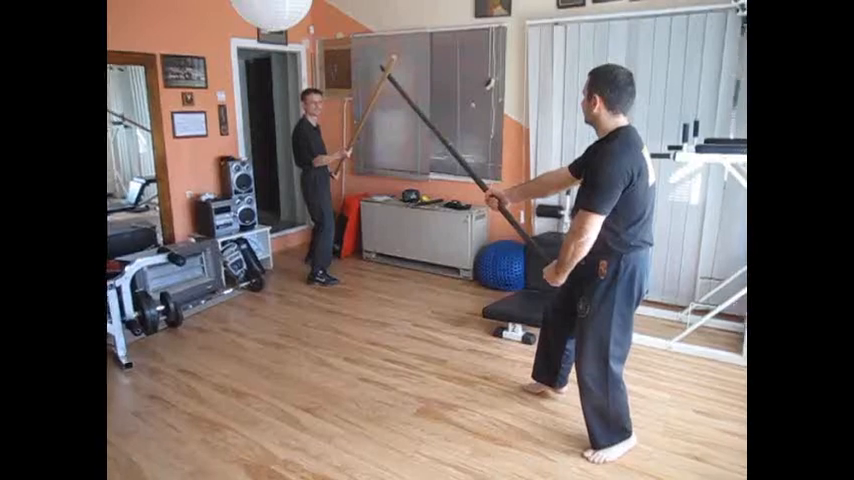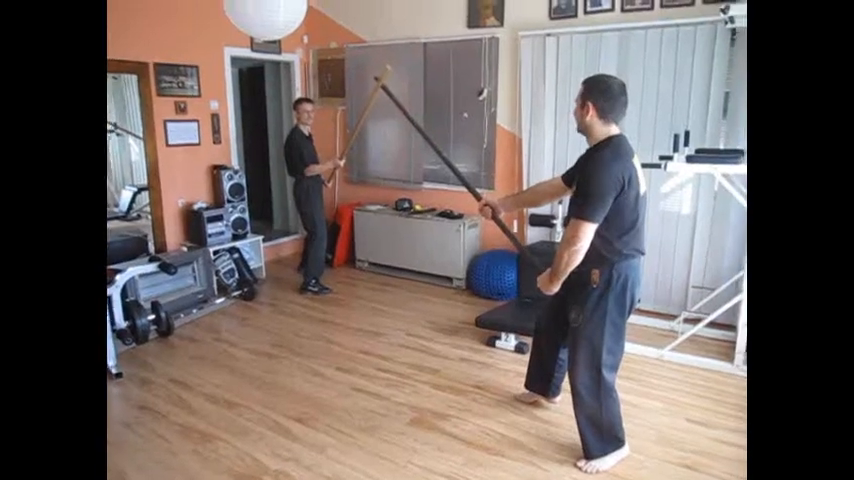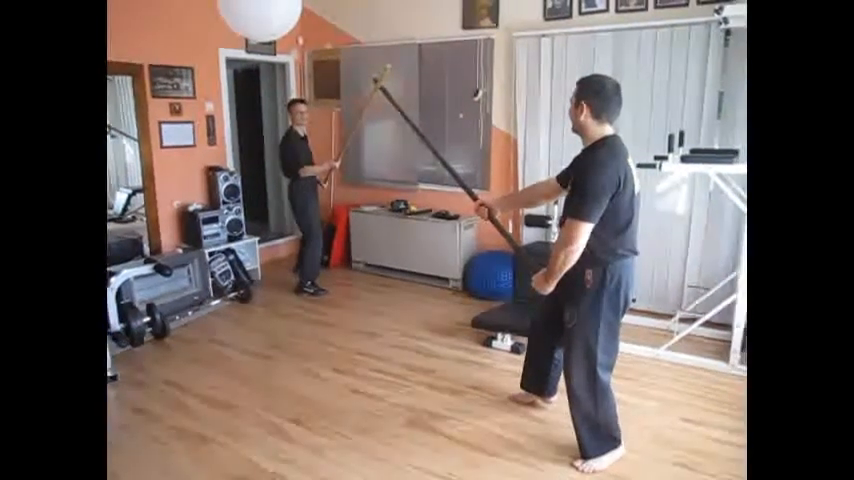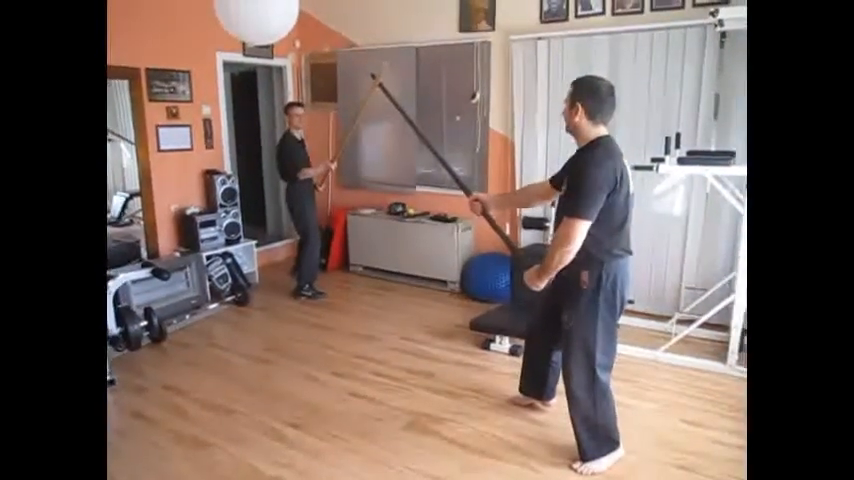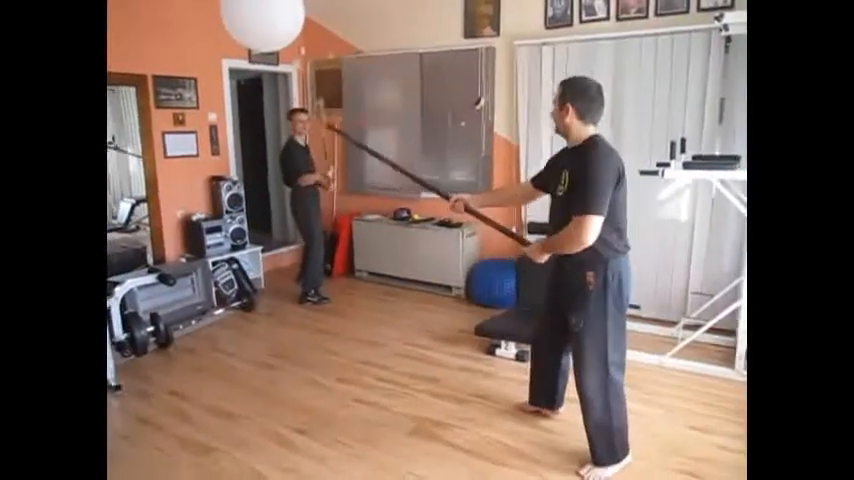
dt=0.7s
person 1, frame 1
left shoulder: (614, 156)
right shoulder: (615, 144)
left elbow: (584, 231)
right elbow: (561, 178)
left wrist: (559, 270)
right wrist: (511, 195)
left hip: (617, 267)
right hip: (603, 259)
left knee: (597, 354)
right knee: (558, 316)
left ankle: (615, 436)
right ankle: (551, 379)
person 1, frame 2
left shoulder: (605, 164)
right shoulder: (607, 153)
left elbow: (577, 239)
right elbow: (554, 188)
left wrist: (553, 278)
right wrist: (504, 204)
left hip: (609, 275)
right hip: (595, 268)
left knee: (590, 363)
right knee: (551, 325)
left ankle: (608, 445)
right ankle: (544, 388)
person 1, frame 3
left shoulder: (601, 164)
right shoulder: (600, 153)
left elbow: (573, 239)
right elbow: (550, 189)
left wrist: (548, 278)
right wrist: (500, 204)
left hip: (602, 275)
right hip: (588, 269)
left knee: (585, 363)
right knee: (545, 326)
left ankle: (604, 445)
right ankle: (539, 389)
person 1, frame 4
left shoulder: (597, 162)
right shoulder: (591, 154)
left elbow: (570, 238)
right elbow: (545, 191)
left wrist: (542, 274)
right wrist: (493, 201)
left hip: (597, 275)
right hip: (580, 270)
left knee: (584, 363)
right knee: (543, 331)
left ankle: (602, 448)
right ankle: (538, 392)
person 1, frame 5
left shoulder: (599, 160)
right shoulder: (568, 157)
left elbow: (584, 234)
right elbow: (525, 190)
left wrist: (543, 248)
right wrist: (473, 200)
left hip: (599, 275)
right hip: (572, 270)
left knee: (596, 365)
right knee: (549, 338)
right ankle: (546, 400)
person 2, frame 1
left shoulder: (313, 126)
right shoulder: (303, 129)
right elbow: (315, 160)
left wrist: (328, 168)
right wrist: (338, 156)
left hip: (319, 178)
right hip: (313, 180)
left knee: (321, 221)
right knee: (326, 224)
left ankle: (313, 255)
right ankle: (317, 272)
person 2, frame 2
left shoulder: (306, 135)
right shoulder: (295, 138)
right elbow: (307, 170)
left wrist: (321, 176)
right wrist: (331, 165)
left hip: (312, 188)
right hip: (305, 189)
left knee: (314, 231)
right knee: (319, 234)
left ankle: (306, 264)
right ankle: (310, 281)
person 2, frame 3
left shoulder: (302, 136)
right shoulder: (290, 140)
right elbow: (301, 171)
left wrist: (317, 176)
right wrist: (326, 167)
left hip: (308, 189)
right hip: (301, 190)
left knee: (310, 233)
right knee: (314, 235)
left ankle: (302, 266)
right ankle: (306, 282)
person 2, frame 4
left shoulder: (298, 140)
right shoulder: (287, 143)
right elbow: (300, 173)
left wrist: (314, 179)
right wrist: (323, 168)
left hip: (305, 192)
right hip: (298, 193)
left knee: (307, 236)
right knee: (312, 239)
left ankle: (299, 270)
right ankle: (304, 286)
person 2, frame 5
left shoulder: (303, 146)
right shoulder: (291, 149)
right elbow: (301, 179)
left wrist: (323, 182)
right wrist: (321, 176)
left hip: (310, 198)
right hip: (302, 200)
left knee: (312, 242)
right knee: (316, 244)
left ankle: (305, 276)
right ankle: (309, 291)
